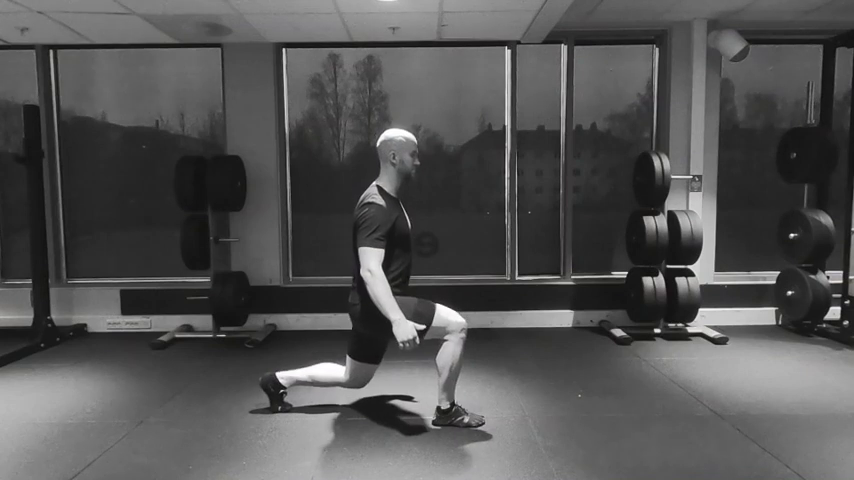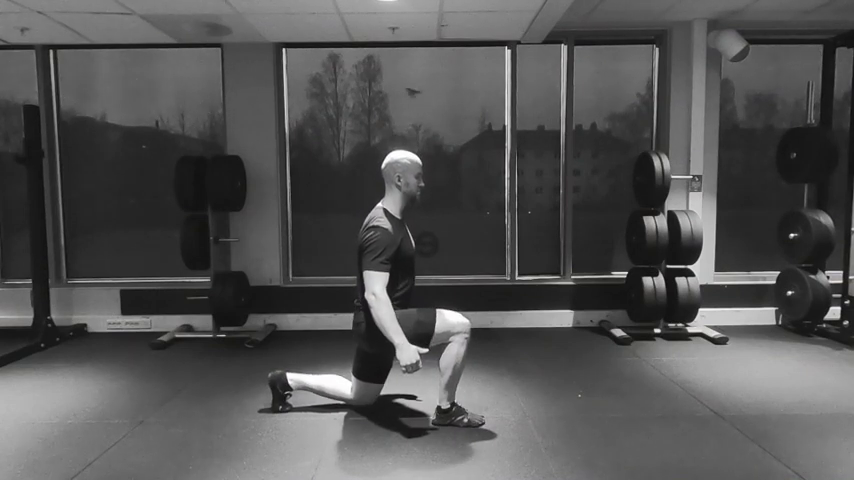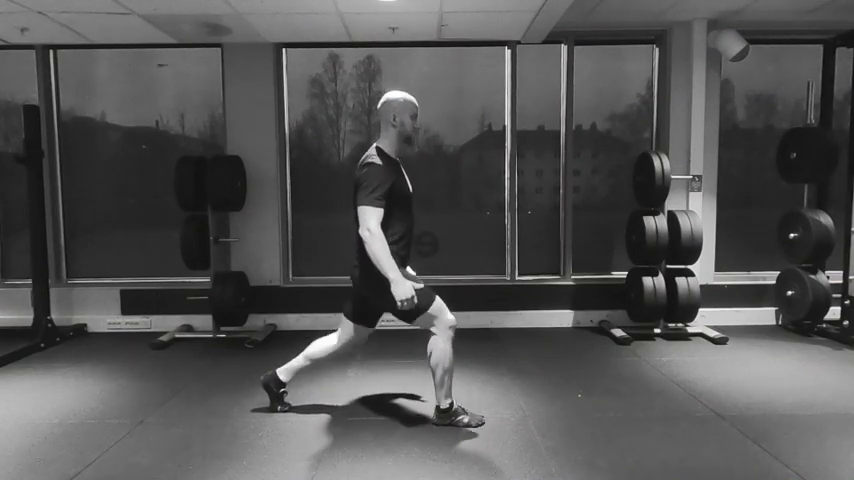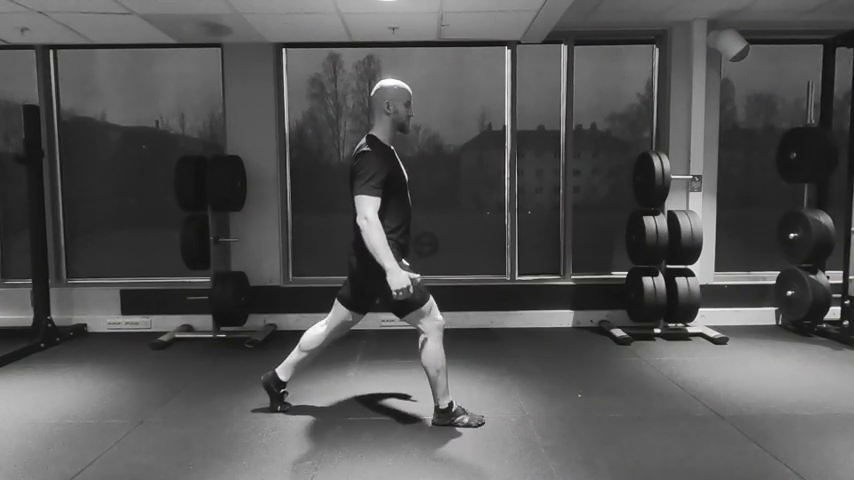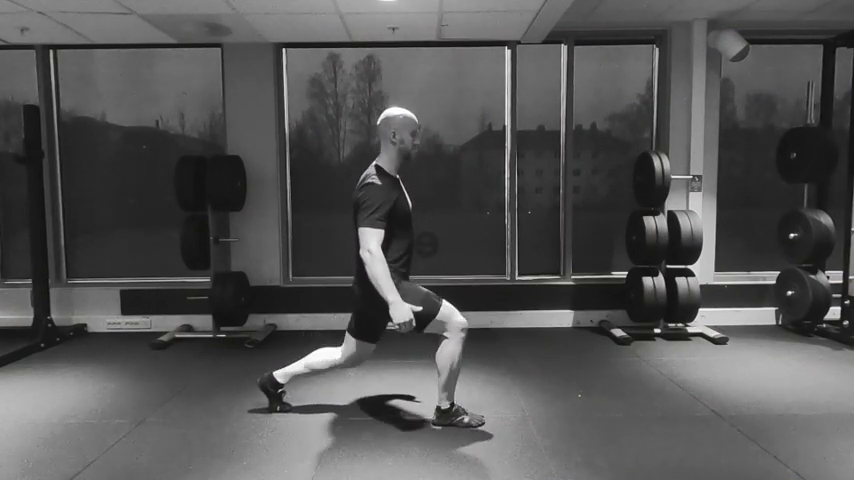
dt=0.7s
person 1, frame 1
left shoulder: (387, 199)
right shoulder: (377, 208)
right elbow: (369, 271)
left wrist: (395, 315)
right wrist: (398, 321)
left hip: (372, 306)
right hip: (377, 306)
left knee: (352, 378)
right knee: (456, 327)
left ankle: (278, 380)
right ankle: (446, 409)
person 1, frame 2
left shoulder: (390, 220)
right shoulder: (382, 231)
right elbow: (374, 294)
left wrist: (397, 337)
right wrist: (402, 344)
left hip: (377, 324)
right hip: (380, 323)
left knee: (359, 395)
right knee: (460, 327)
left ankle: (285, 380)
right ankle: (446, 409)
person 1, frame 3
left shoulder: (388, 162)
right shoulder: (376, 167)
right elbow: (369, 229)
left wrist: (401, 268)
right wrist: (397, 279)
left hip: (377, 272)
right hip: (380, 273)
left knee: (346, 339)
right knee: (444, 324)
left ankle: (279, 377)
right ankle: (445, 409)
person 1, frame 4
left shoulder: (381, 151)
right shoulder: (372, 156)
right elbow: (366, 218)
left wrist: (395, 259)
right wrist: (392, 269)
left hip: (373, 260)
right hip: (379, 262)
left knee: (334, 324)
right knee: (432, 324)
left ankle: (277, 378)
right ankle: (445, 409)
person 1, frame 5
left shoulder: (387, 179)
right shoulder: (377, 187)
right elbow: (369, 251)
left wrist: (397, 292)
right wrist: (395, 302)
left hip: (379, 286)
right hip: (384, 287)
left knee: (349, 356)
right knee: (456, 326)
left ankle: (275, 380)
right ankle: (446, 410)
